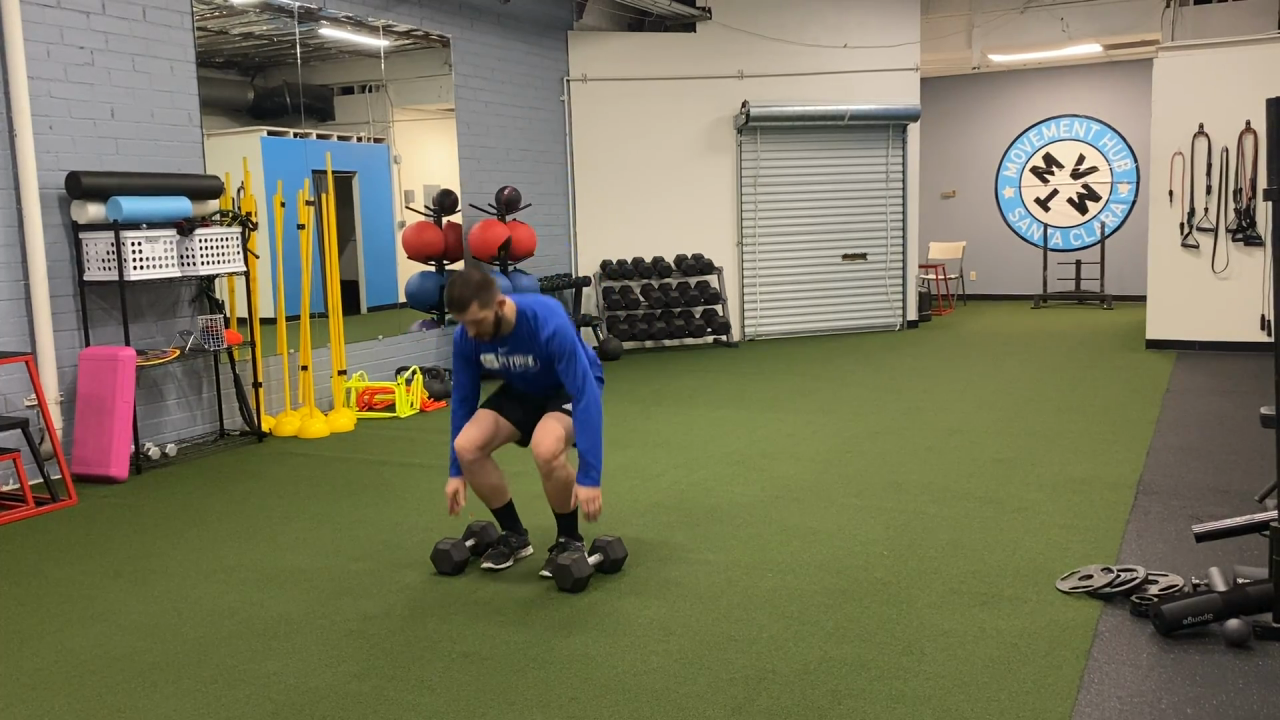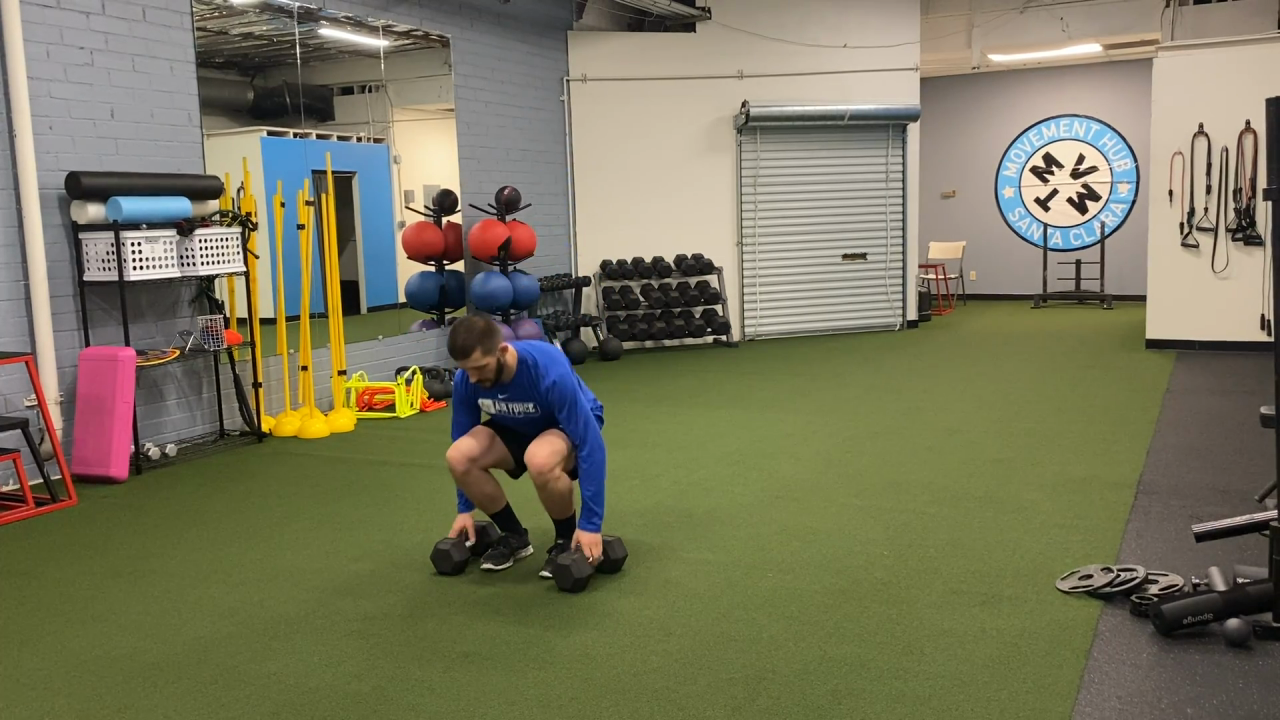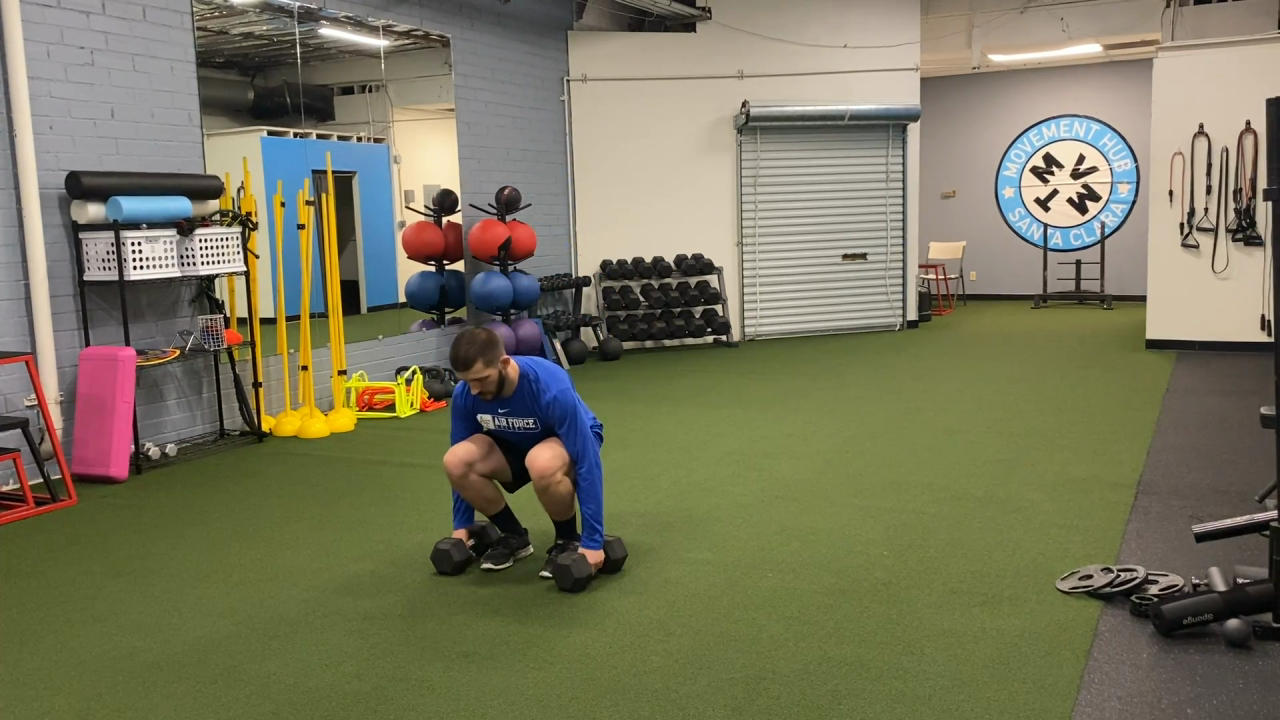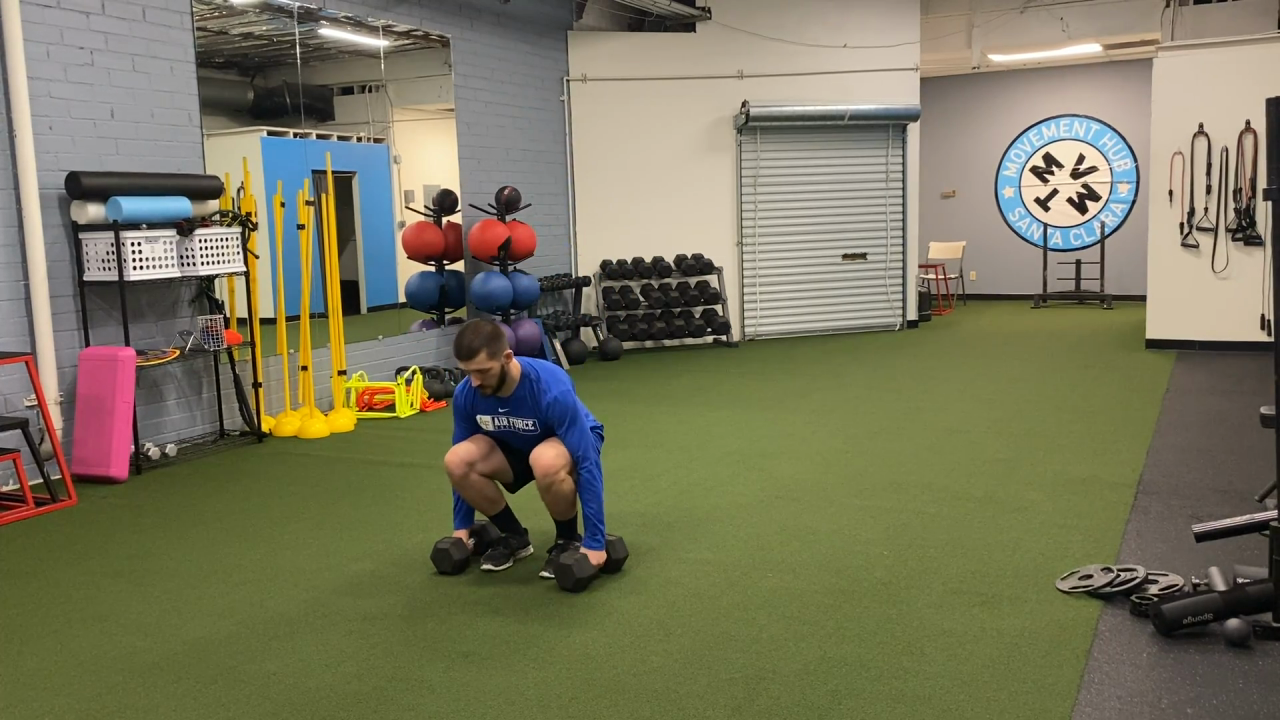
dt=0.2s
person 1, frame 1
left shoulder: (549, 325)
right shoulder: (467, 335)
left elbow: (586, 399)
right elbow: (463, 399)
left wrist: (589, 477)
right wrist: (455, 471)
left hip: (570, 389)
right hip: (521, 390)
left knee: (546, 449)
right knee: (468, 448)
left ankle: (570, 538)
right ankle: (513, 534)
person 1, frame 2
left shoulder: (550, 374)
right shoulder: (465, 381)
left elbow: (589, 445)
right elbow: (463, 438)
left wrist: (591, 524)
right wrist: (465, 509)
left hip: (572, 428)
right hip: (519, 429)
left knee: (540, 461)
right knee: (458, 458)
left ankle: (567, 540)
right ankle: (513, 536)
person 1, frame 3
left shoulder: (552, 390)
right shoulder: (465, 395)
left elbow: (587, 462)
right elbow: (461, 455)
left wrist: (592, 541)
right wrist: (461, 524)
left hip: (572, 444)
right hip: (516, 445)
left knee: (542, 464)
right knee: (455, 462)
left ankle: (568, 541)
right ankle: (513, 536)
person 1, frame 4
left shoulder: (552, 391)
right shoulder: (466, 394)
left elbow: (587, 463)
right elbow: (465, 459)
left wrist: (595, 543)
right wrist: (462, 526)
left hip: (570, 447)
right hip: (516, 448)
left knee: (546, 462)
right knee: (456, 461)
left ankle: (569, 540)
right ankle: (513, 535)
